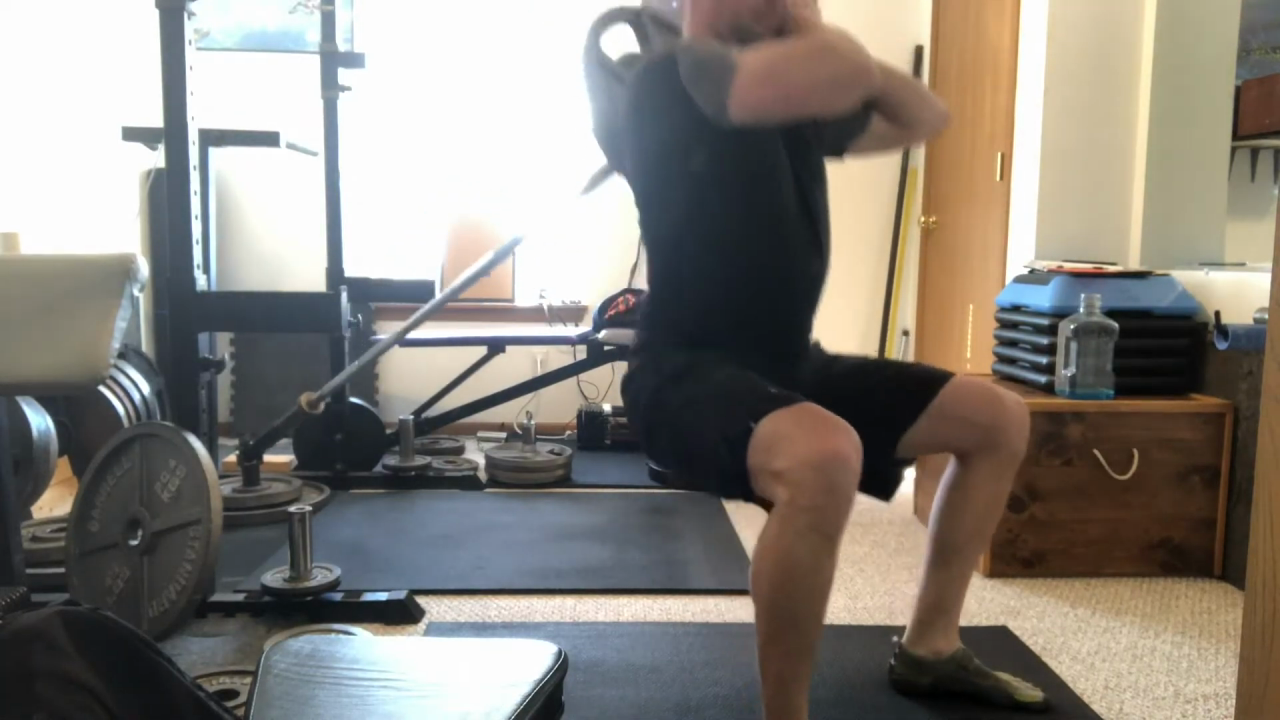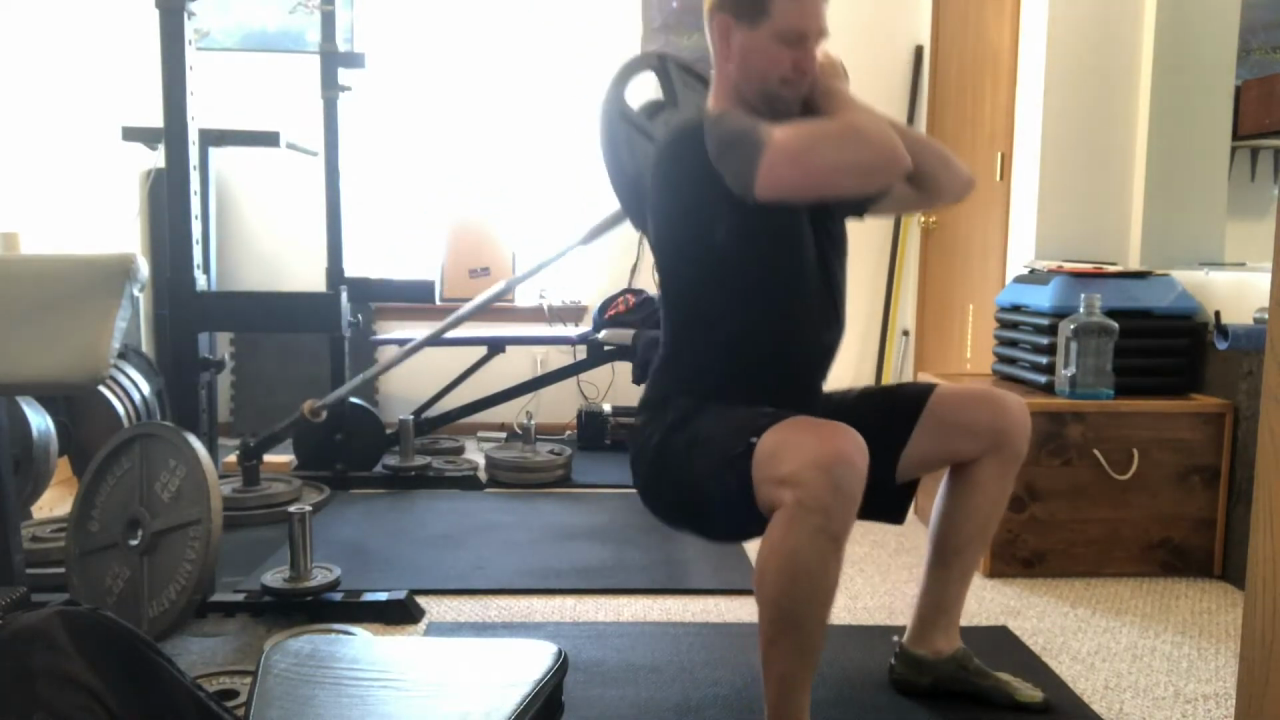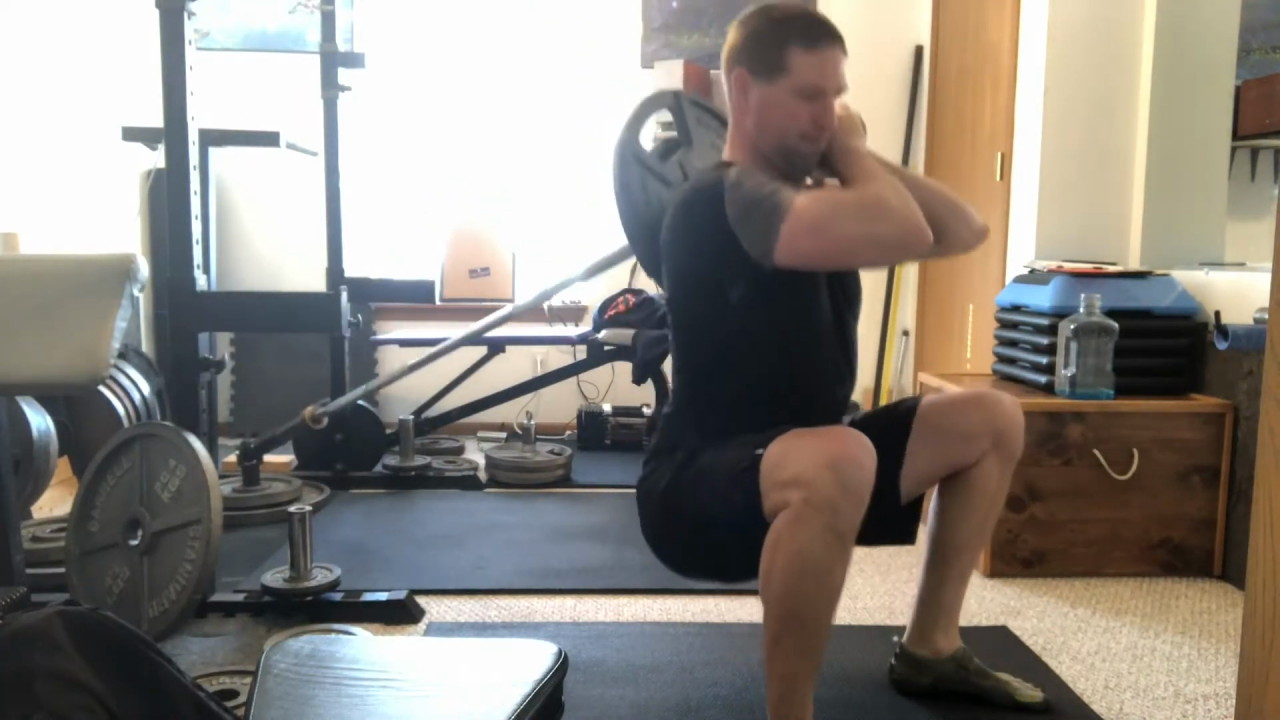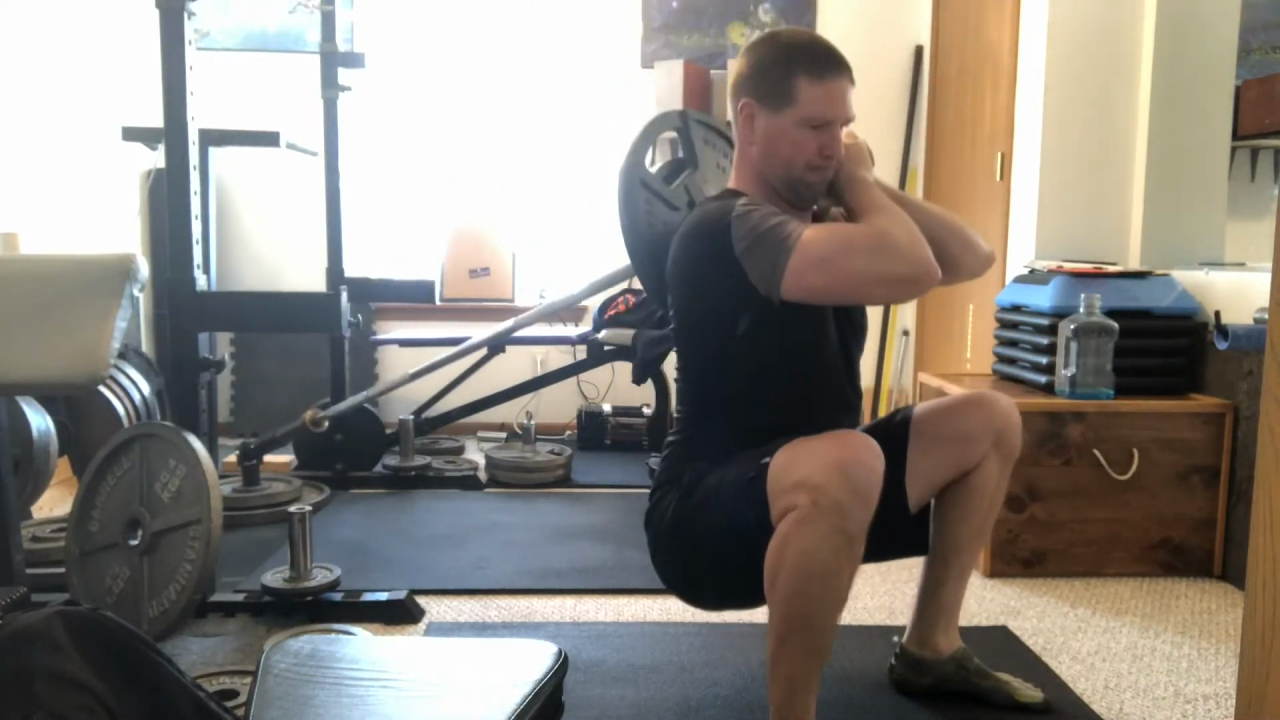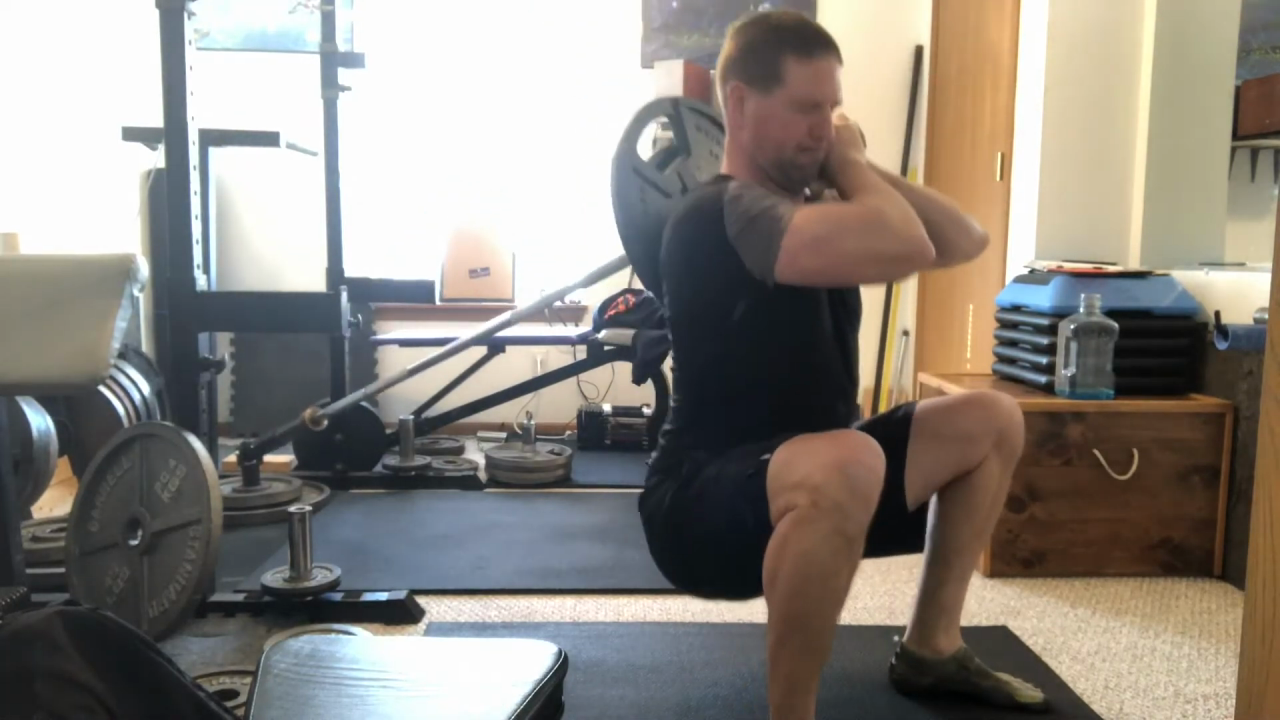
dt=0.2s
person 1, frame 1
left shoulder: (790, 86)
right shoulder: (678, 77)
left elbow: (924, 118)
right elbow: (837, 82)
left hip: (786, 370)
right hip: (690, 379)
left knee: (998, 419)
right knee: (823, 459)
left ankle: (930, 648)
person 1, frame 2
left shoulder: (805, 150)
right shoulder: (706, 146)
left elbow: (948, 182)
right elbow: (877, 163)
left wrist: (838, 101)
right wrist: (840, 98)
left hip: (786, 420)
right hip: (693, 440)
left knee: (999, 422)
right knee: (830, 463)
left ankle: (930, 648)
person 1, frame 3
left shoulder: (812, 207)
right shoulder: (725, 202)
left elbow: (963, 232)
right elbow: (901, 233)
left wrist: (855, 156)
right wrist: (850, 153)
left hip: (794, 471)
right hip: (697, 491)
left knee: (991, 421)
right knee: (837, 465)
left ankle: (930, 648)
person 1, frame 4
left shoulder: (811, 231)
right shoulder: (731, 232)
left elbow: (970, 259)
right elbow: (910, 270)
left wrist: (859, 184)
right wrist: (858, 181)
left hip: (803, 489)
right hip: (703, 517)
left knee: (989, 422)
right knee: (846, 466)
left ankle: (930, 649)
person 1, frame 5
left shoulder: (805, 209)
right shoulder: (725, 217)
left elbow: (964, 240)
right elbow: (905, 246)
left wrist: (851, 164)
right wrist: (847, 158)
left hip: (791, 474)
right hip: (700, 503)
left knee: (992, 422)
right knee: (845, 469)
left ankle: (930, 650)
